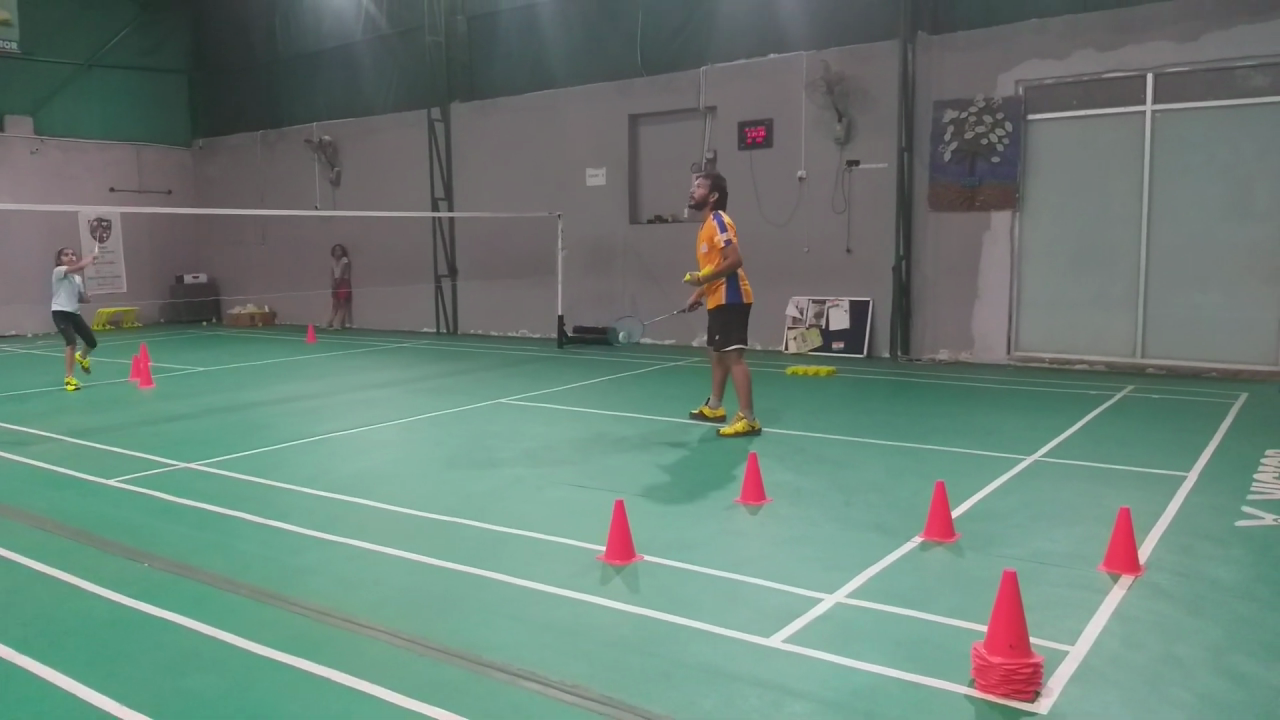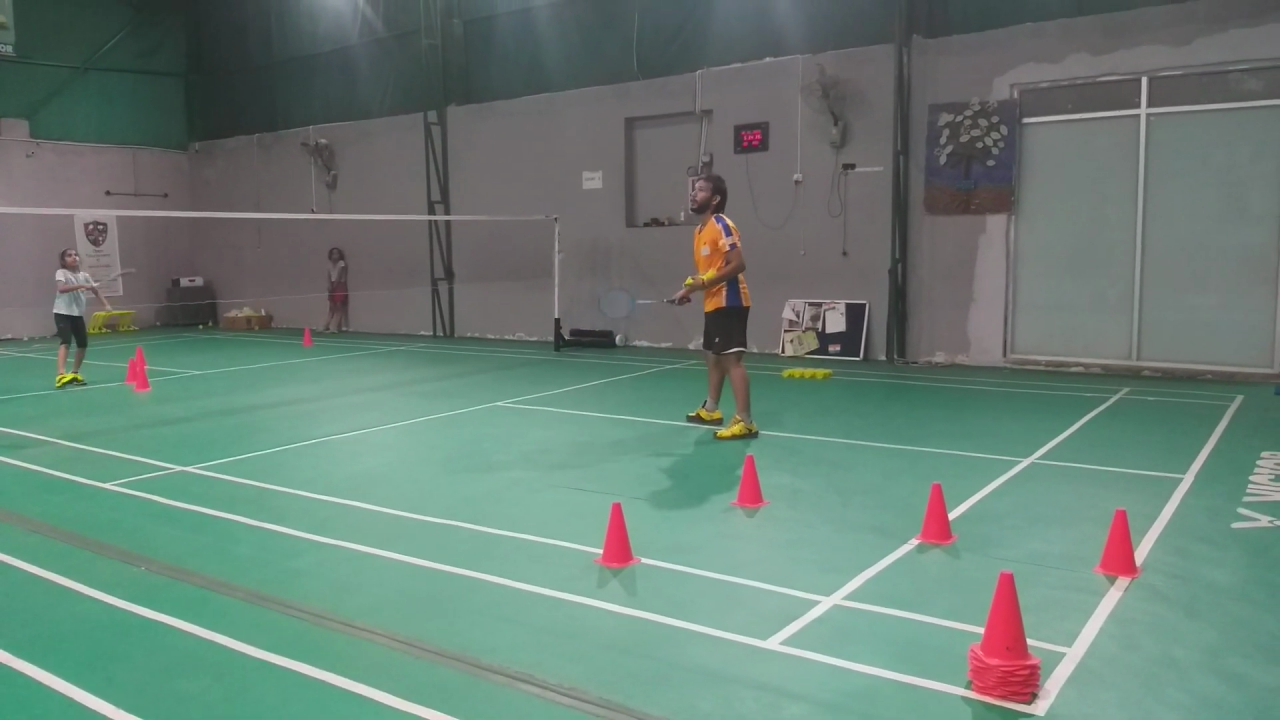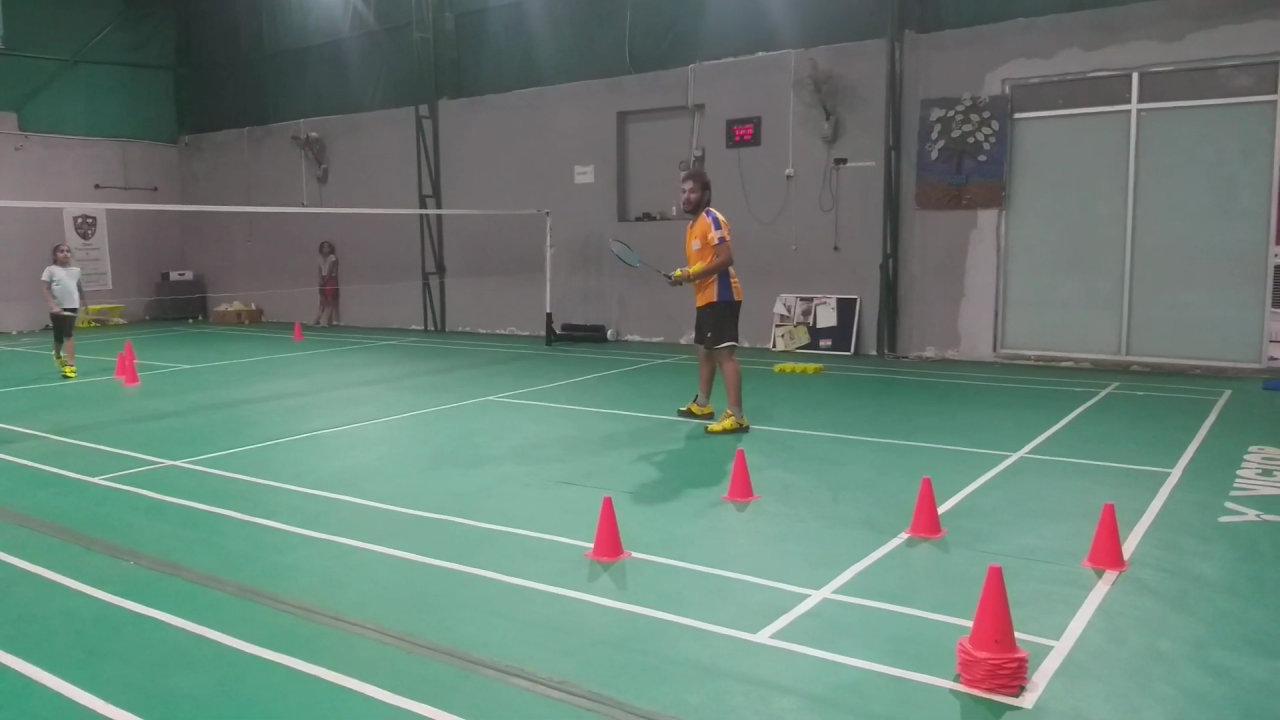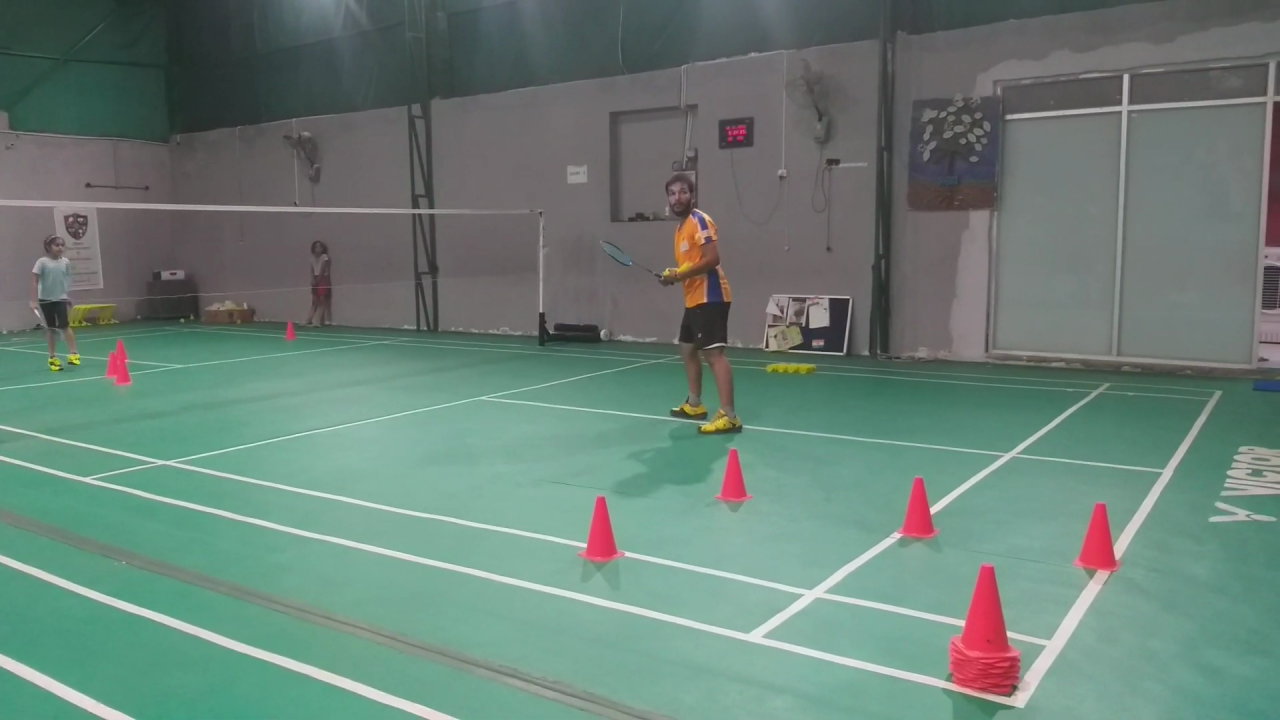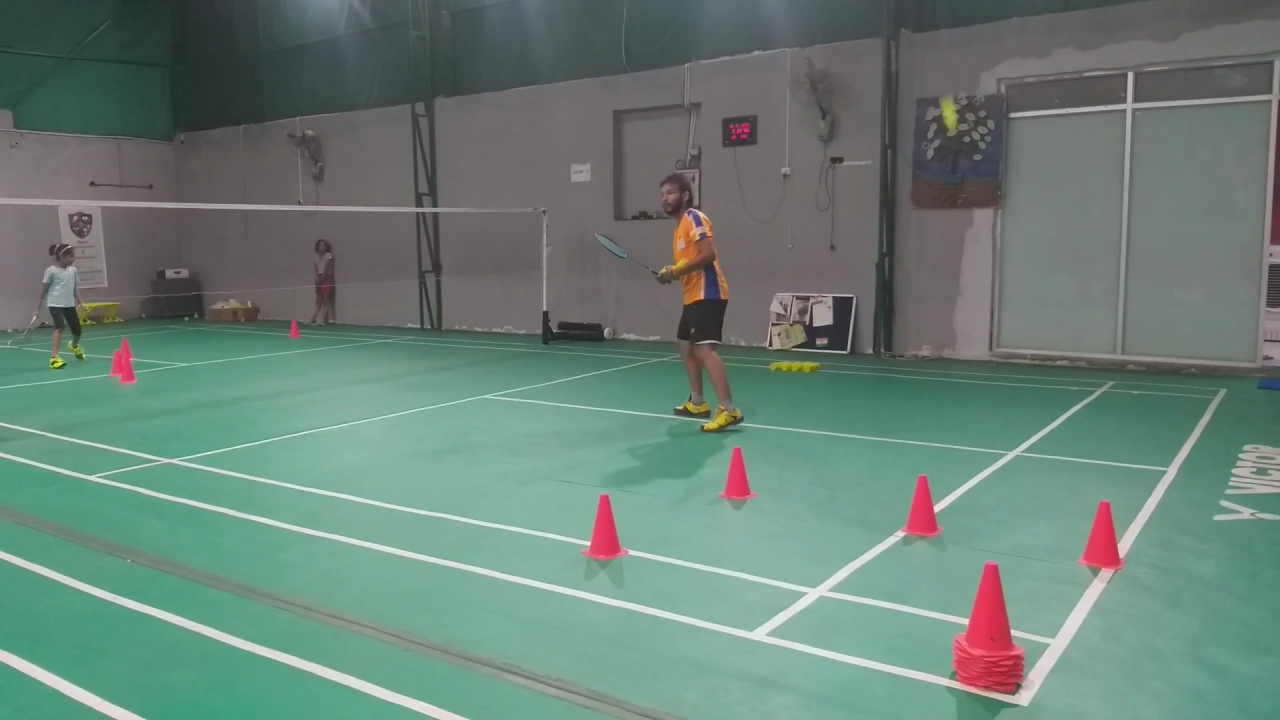
dt=0.3s
person 1, frame 1
left shoulder: (719, 221)
right shoulder: (705, 226)
left elbow: (735, 260)
left wrist: (702, 278)
right wrist: (699, 293)
left hip: (730, 299)
right hip: (717, 301)
left knee: (733, 356)
right knee: (717, 354)
left ankle: (748, 419)
right ankle: (714, 407)
person 1, frame 2
left shoulder: (721, 225)
right shoulder: (700, 229)
left elbow: (738, 264)
left wrist: (706, 283)
right wrist: (689, 289)
left hip: (728, 303)
right hip: (713, 304)
left knee: (732, 359)
right knee: (713, 357)
left ankle: (745, 422)
right ankle: (711, 410)
person 1, frame 3
left shoulder: (712, 219)
right shoulder: (692, 224)
left elbow: (725, 259)
left wrist: (692, 275)
right wrist: (684, 275)
left hip: (720, 297)
right hip: (705, 299)
left knee: (724, 354)
right knee: (704, 352)
left ankle: (736, 416)
right ankle: (702, 405)
person 1, frame 4
left shoulder: (699, 220)
right shoulder: (681, 227)
left elbow: (712, 259)
left wrist: (679, 274)
right wrist: (674, 275)
left hip: (710, 298)
right hip: (694, 300)
left knee: (714, 354)
right knee: (687, 350)
left ankle: (729, 416)
right ankle: (694, 404)
person 1, frame 5
left shoulder: (694, 218)
right shoulder: (681, 225)
left elbow: (707, 255)
left wrist: (675, 271)
right wrist: (672, 273)
left hip: (707, 294)
right hip: (694, 296)
left knee: (704, 350)
right knee: (686, 347)
left ankle: (728, 409)
right ankle: (697, 403)
